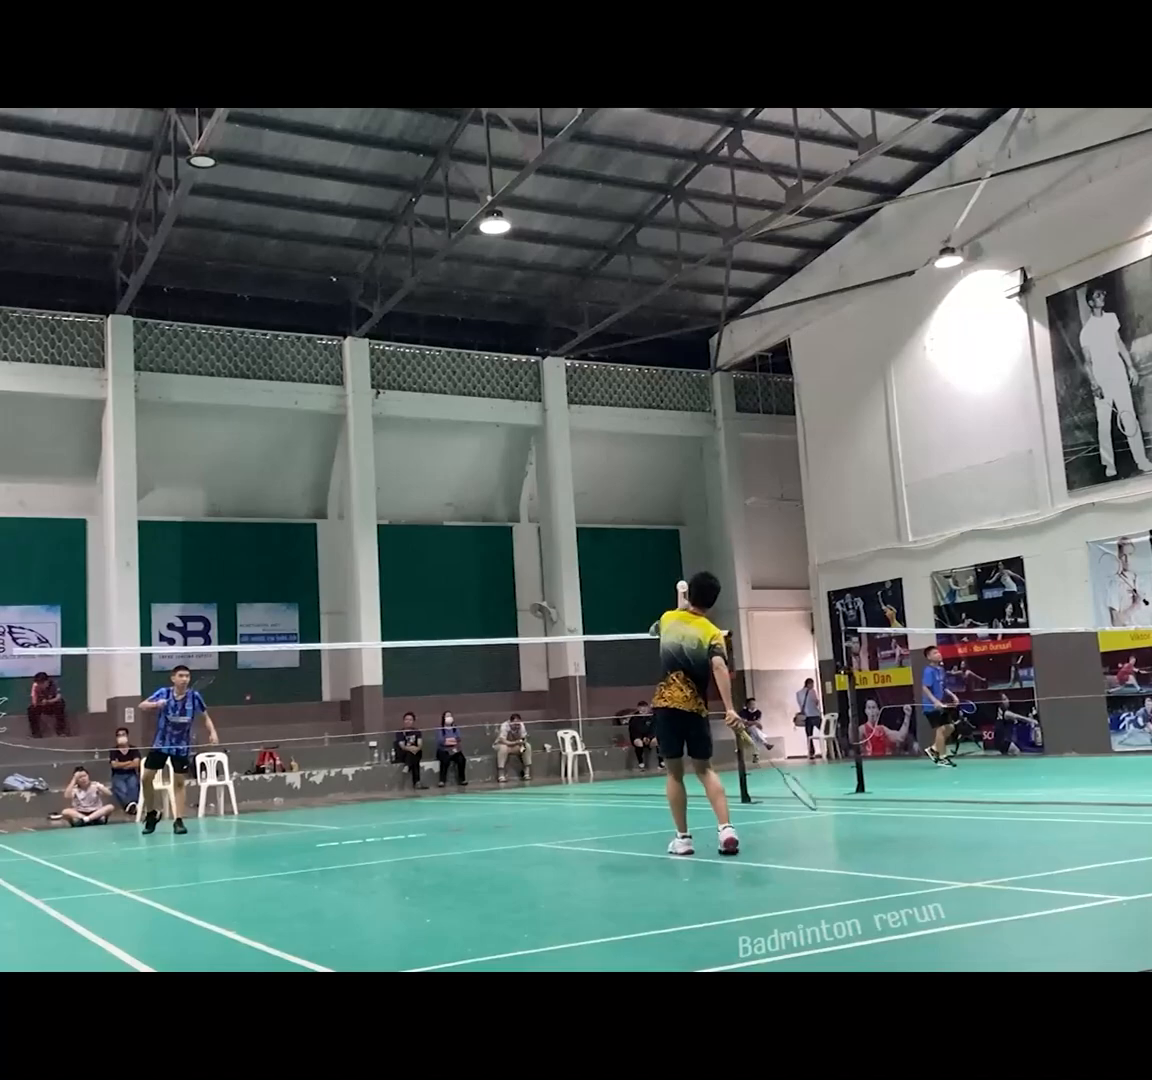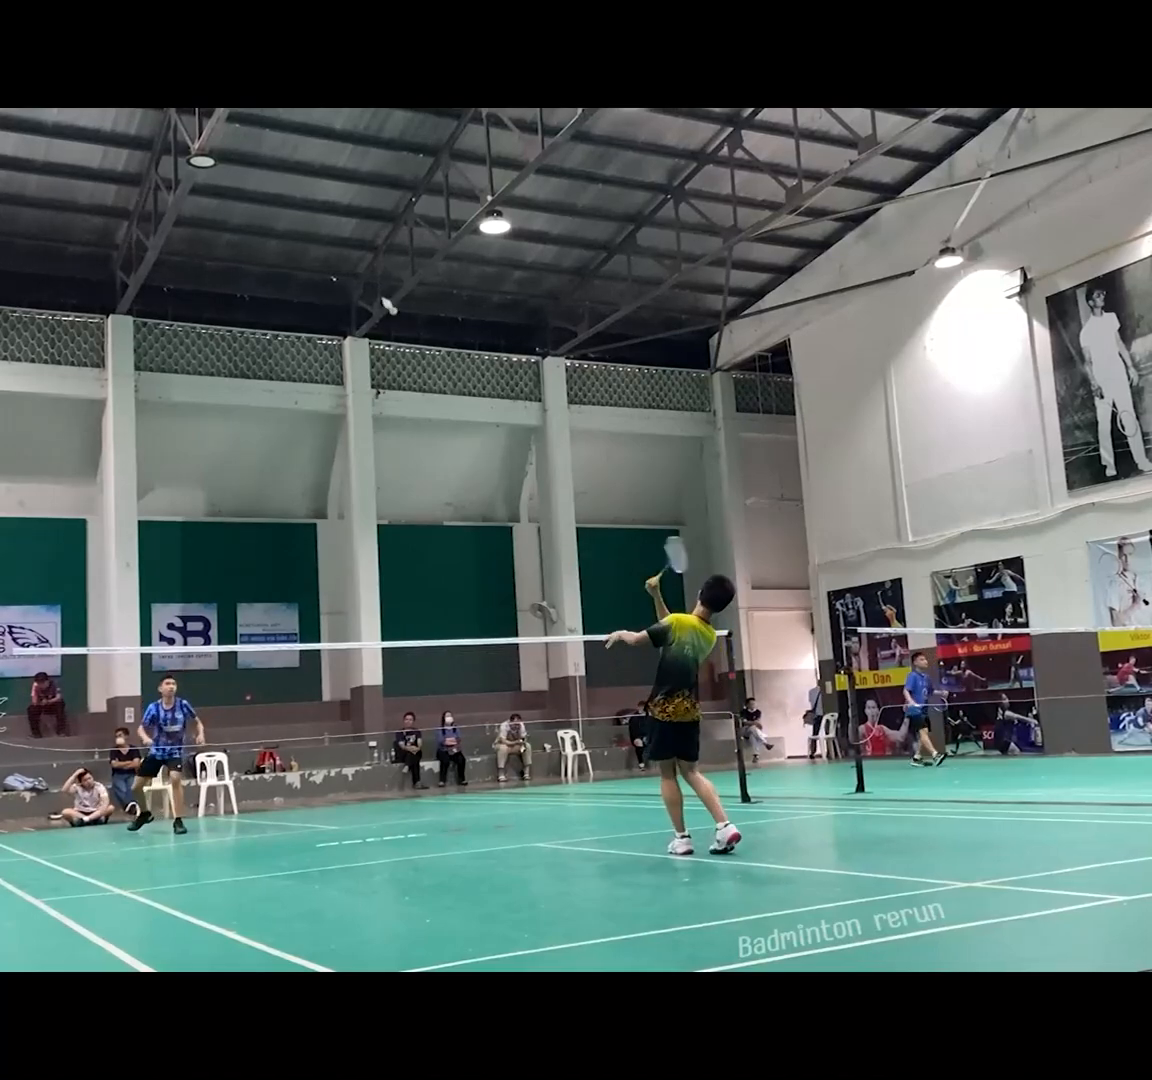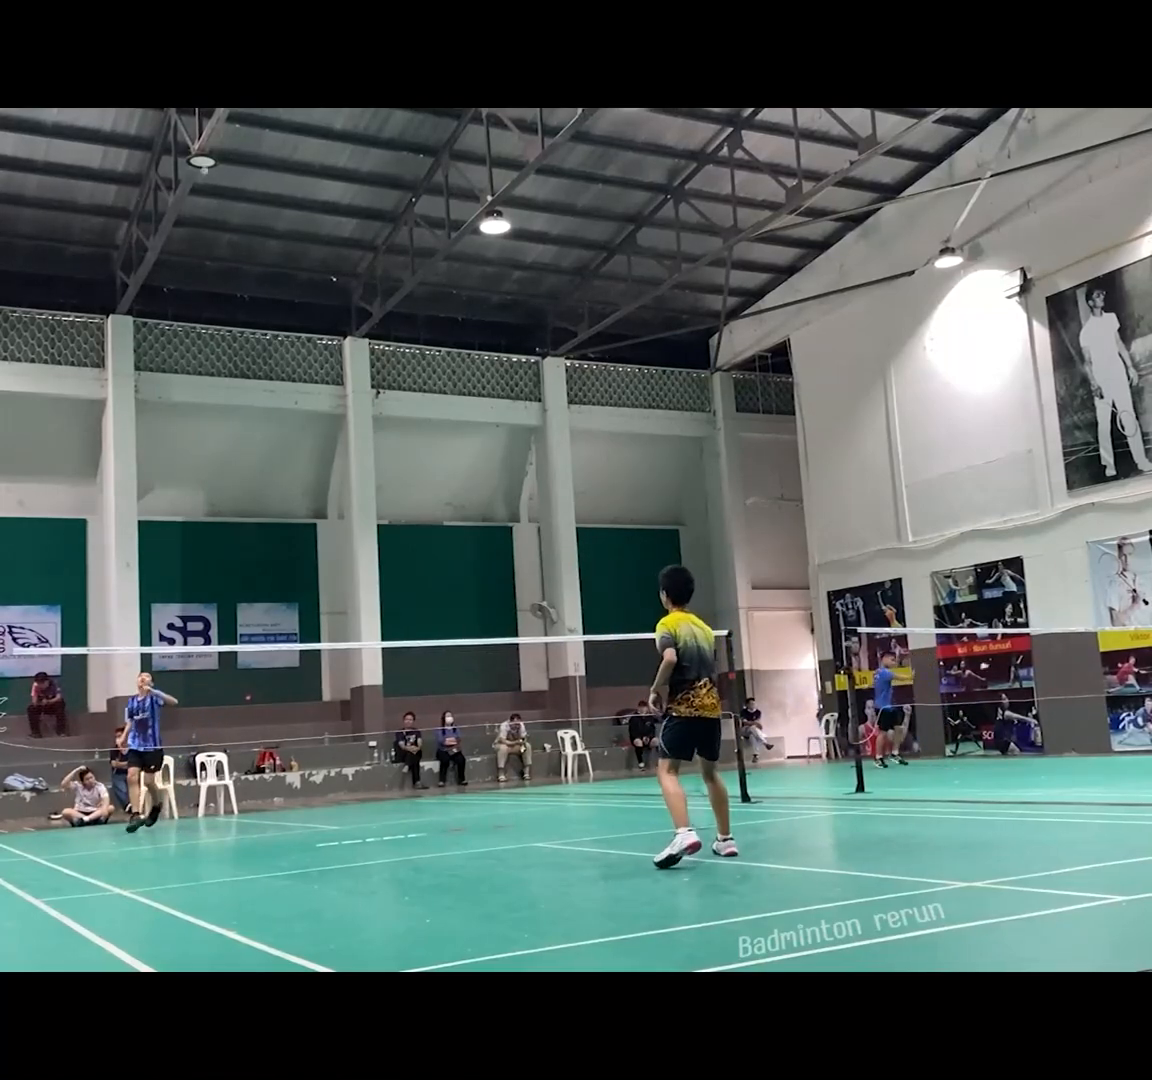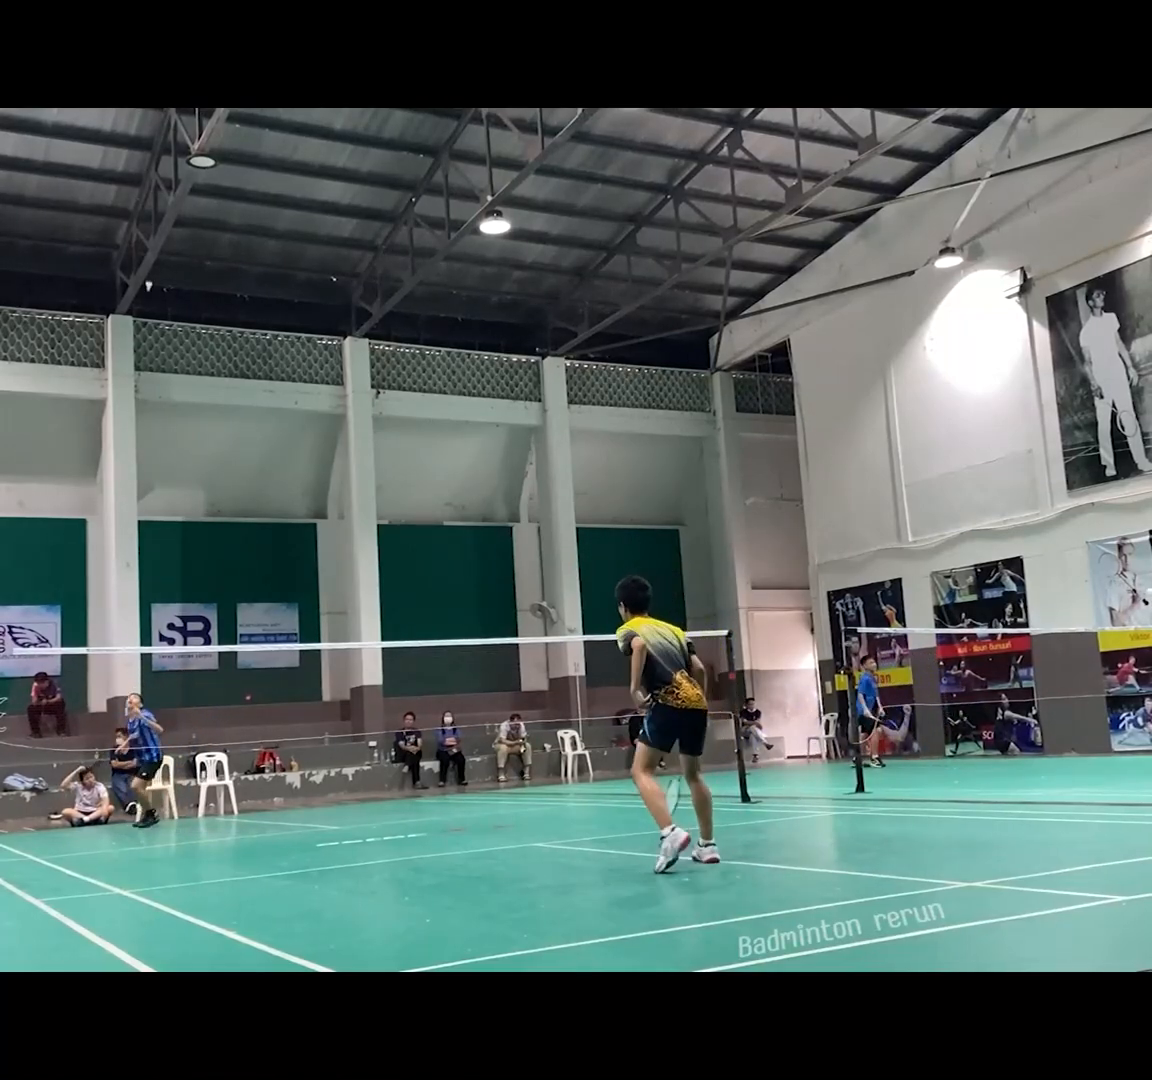
dt=0.5s
person 1, frame 1
left shoulder: (667, 619)
right shoulder: (713, 633)
left elbow: (653, 631)
right elbow: (719, 667)
left wrist: (681, 606)
right wrist: (729, 708)
left hip: (667, 703)
right hip: (696, 707)
left knee: (674, 771)
right knee: (704, 770)
left ankle: (682, 838)
right ankle: (725, 829)
person 1, frame 2
left shoulder: (676, 621)
right shoulder: (709, 635)
left elbow: (637, 639)
left wrist: (618, 635)
right wrist: (656, 595)
left hip: (664, 709)
right hip: (690, 711)
left knee: (668, 774)
right knee: (692, 772)
left ankle: (681, 837)
right ankle: (724, 827)
person 1, frame 3
left shoulder: (668, 624)
right shoulder: (704, 628)
left elbow: (670, 660)
left wrist: (655, 691)
left hip: (683, 707)
right hip: (711, 707)
left knee: (667, 771)
right knee: (710, 773)
left ankle: (684, 834)
right ankle: (725, 839)
person 1, frame 4
left shoulder: (626, 630)
right shoulder: (672, 629)
left elbow: (640, 647)
right elbow: (699, 668)
left wrist: (636, 688)
left hip: (669, 701)
right hip: (698, 701)
left knee: (642, 771)
right knee: (692, 773)
left ankle: (671, 833)
right ankle: (707, 845)
